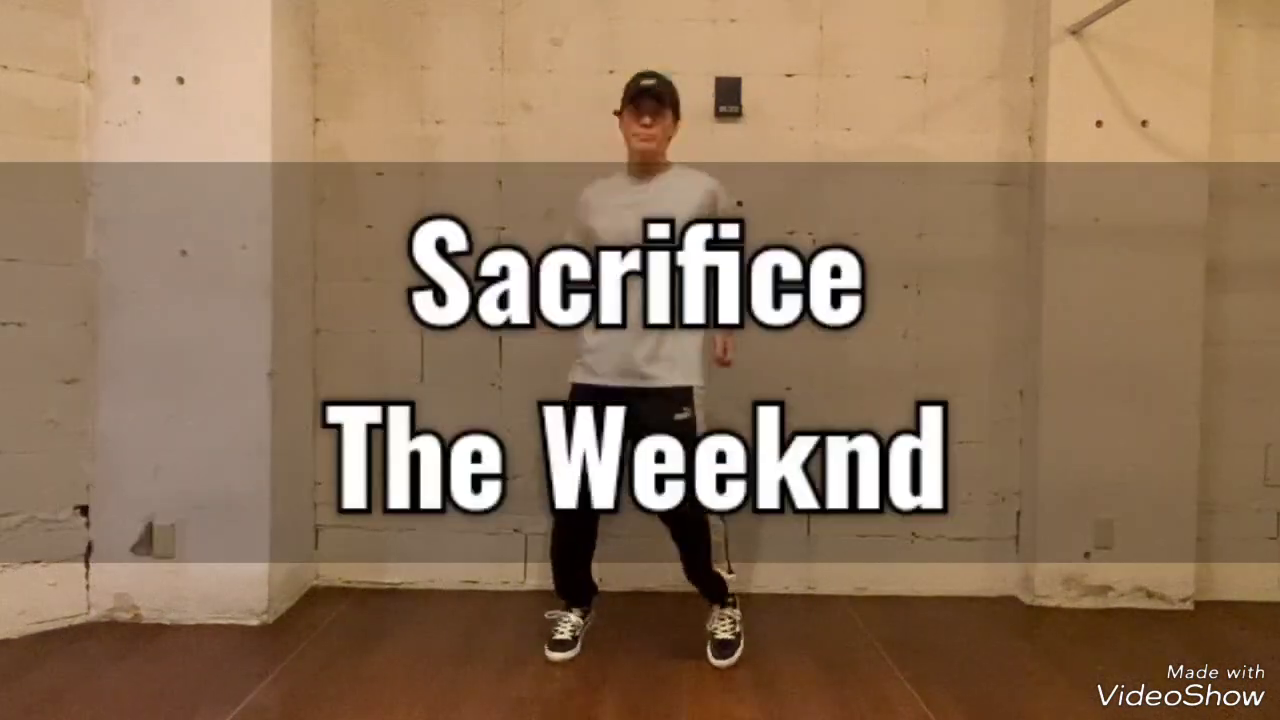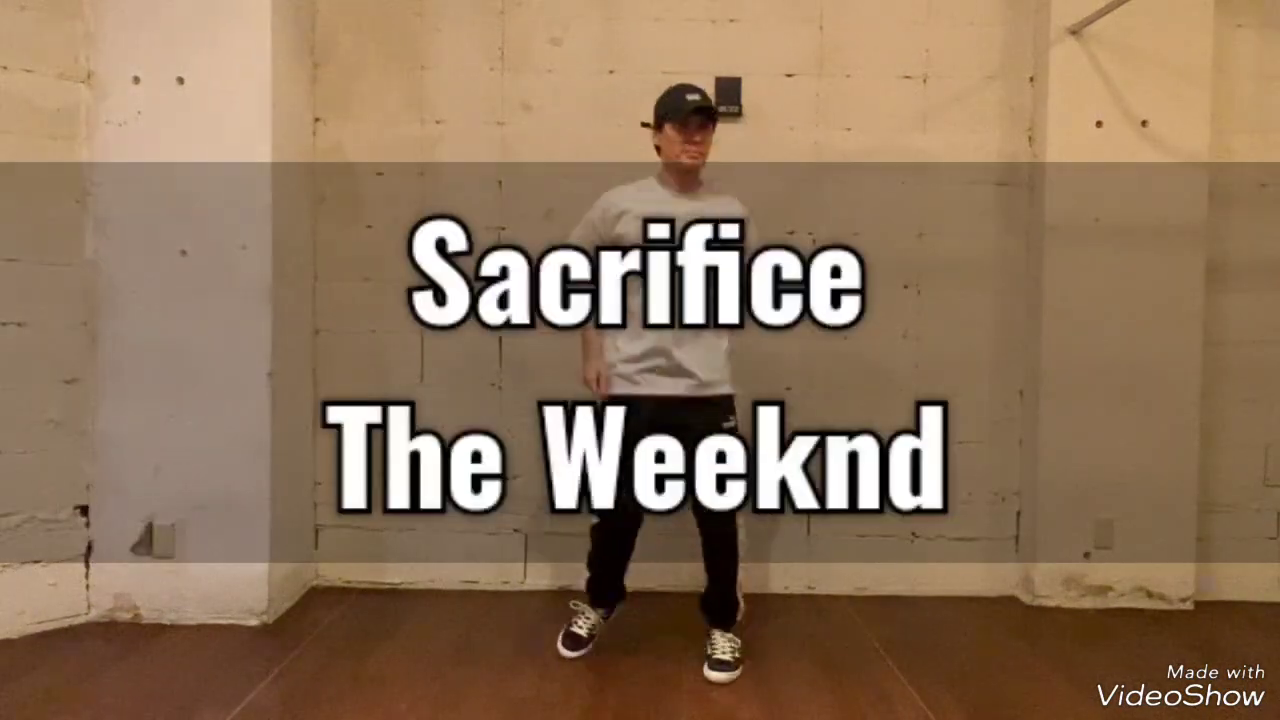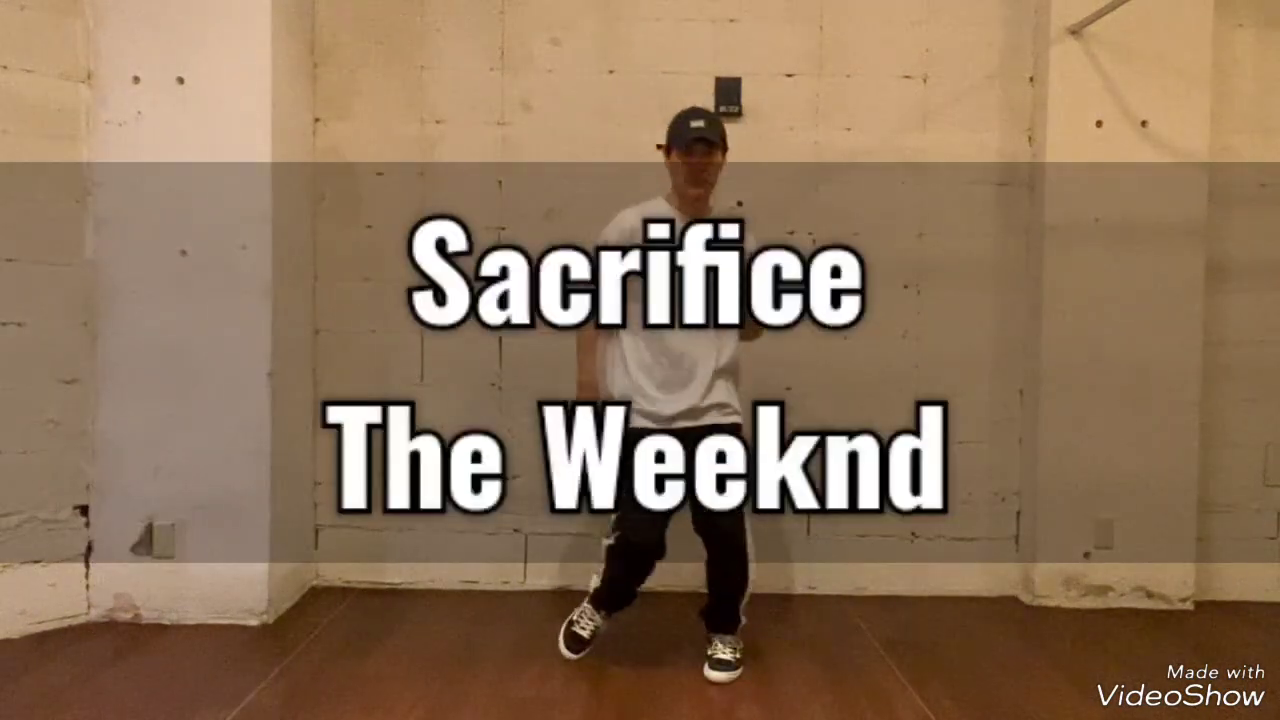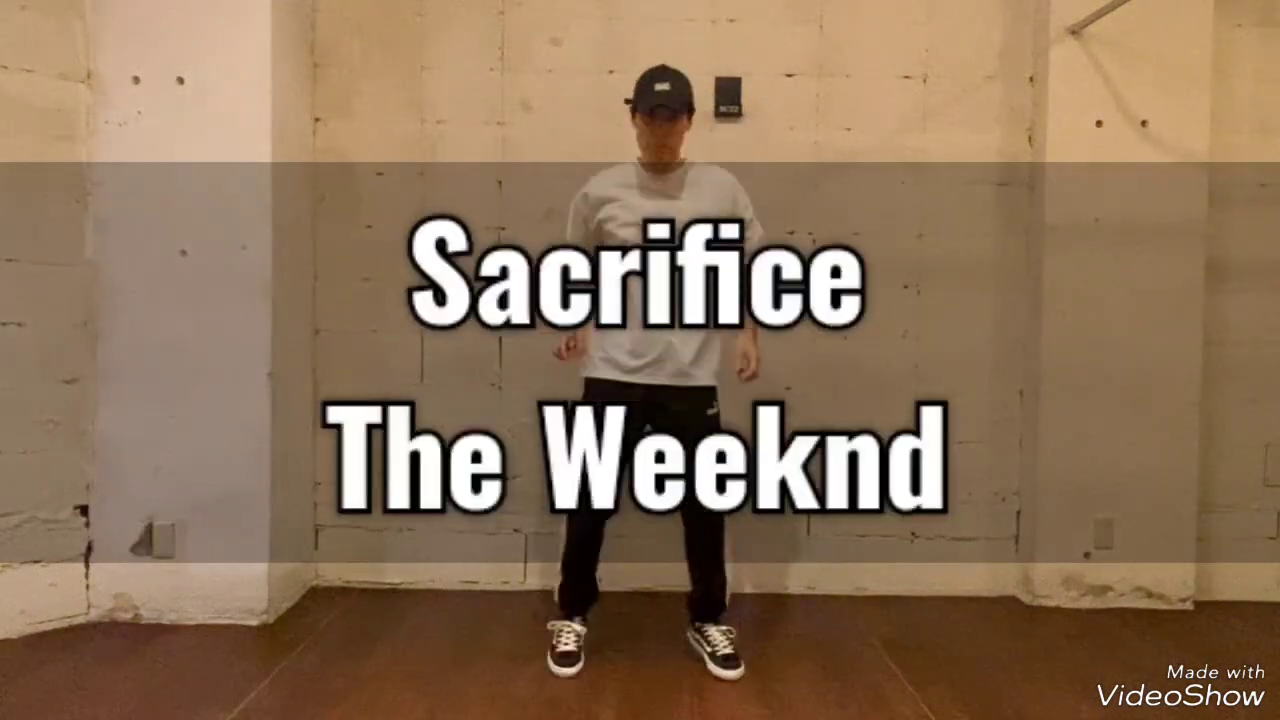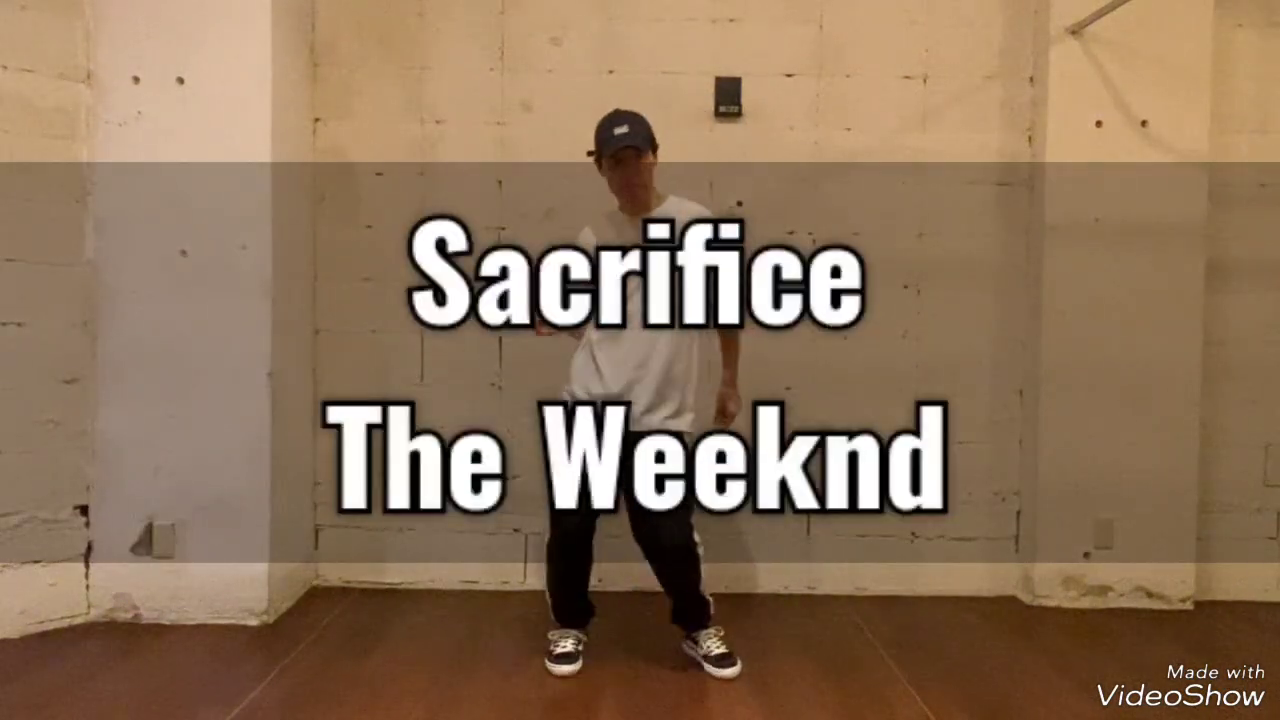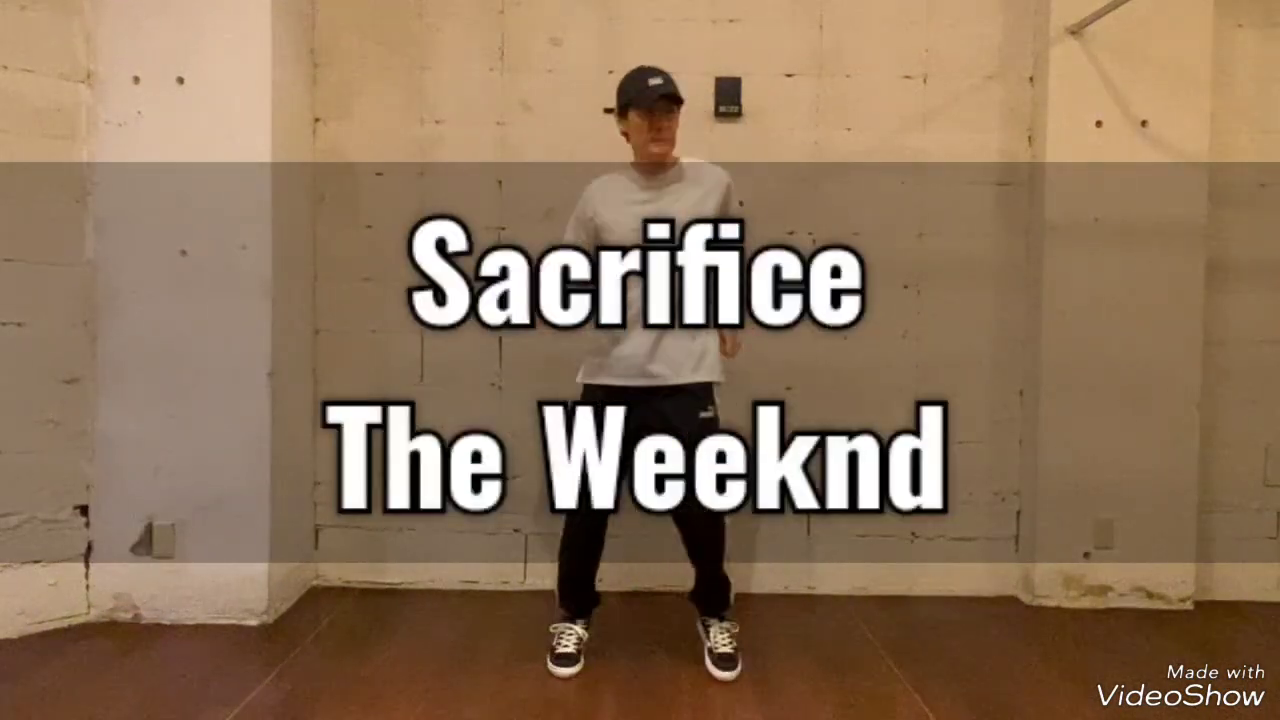
dt=0.2s
person 1, frame 1
left shoulder: (702, 191)
right shoulder: (594, 198)
left wrist: (725, 330)
left hip: (665, 380)
right hip: (595, 378)
left knee: (680, 500)
right knee: (575, 500)
left ankle: (722, 605)
right ankle: (575, 606)
person 1, frame 2
left shoulder: (728, 211)
right shoulder: (619, 204)
right wrist: (593, 351)
left hip: (705, 388)
right hip: (632, 385)
left knee: (718, 513)
right knee: (618, 510)
left ankle: (724, 629)
right ankle: (596, 606)
person 1, frame 3
left shoulder: (736, 239)
right shoulder: (630, 227)
left elbow: (751, 328)
left wrist: (746, 315)
right wrist: (589, 372)
left hip: (714, 415)
right hip: (642, 414)
left knee: (726, 535)
right knee: (638, 540)
left ankle: (723, 632)
right ankle: (598, 606)
person 1, frame 4
left shoulder: (722, 189)
right shoulder: (601, 192)
left wrist: (749, 333)
right wrist: (573, 326)
left hip: (690, 377)
right hip: (612, 374)
left knee: (704, 506)
right knee: (591, 501)
left ankle: (710, 623)
right ankle: (571, 618)
person 1, frame 5
left shoulder: (699, 223)
right shoulder: (593, 234)
left wrist: (729, 384)
right wrist: (548, 316)
left hip: (662, 414)
right hip: (591, 406)
left knee: (668, 534)
right knee: (570, 525)
left ankle: (698, 628)
right ankle: (569, 626)
person 1, frame 6
left shoulder: (714, 184)
right shoulder: (599, 196)
left wrist: (727, 321)
left hip: (686, 378)
right hip: (610, 378)
left knee: (699, 505)
right knee: (588, 506)
left ankle: (716, 617)
right ankle: (573, 619)
